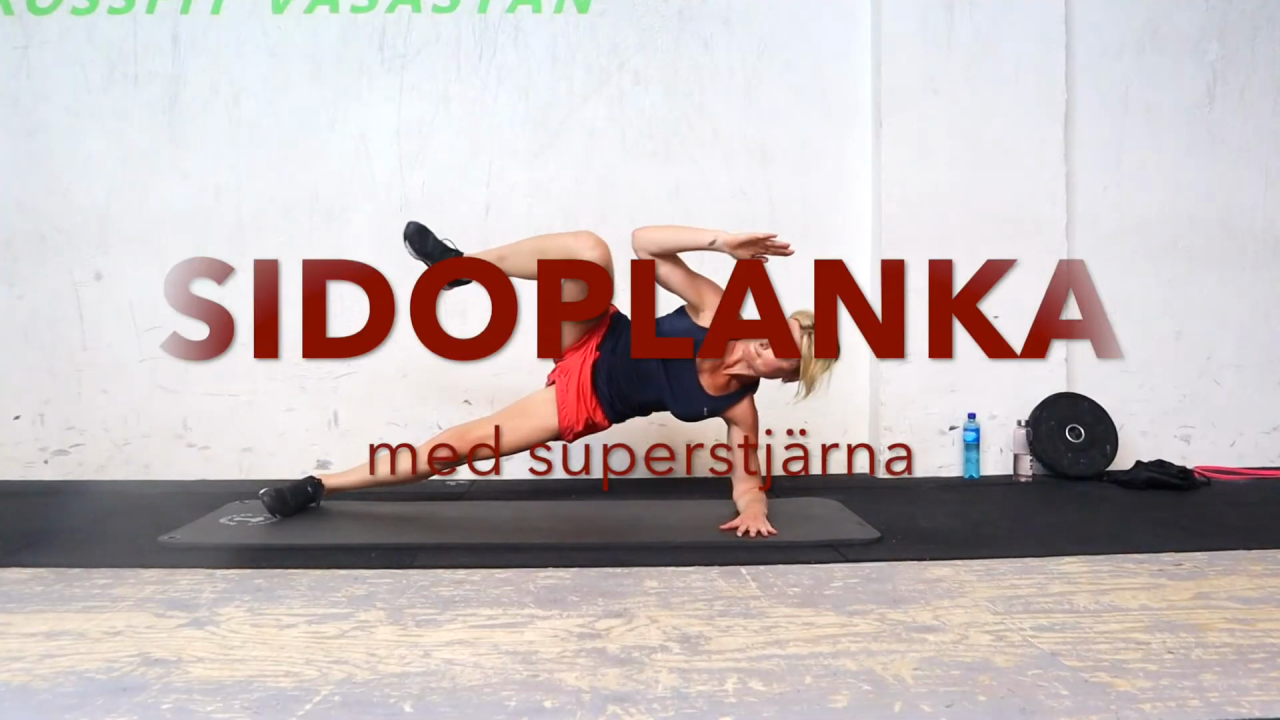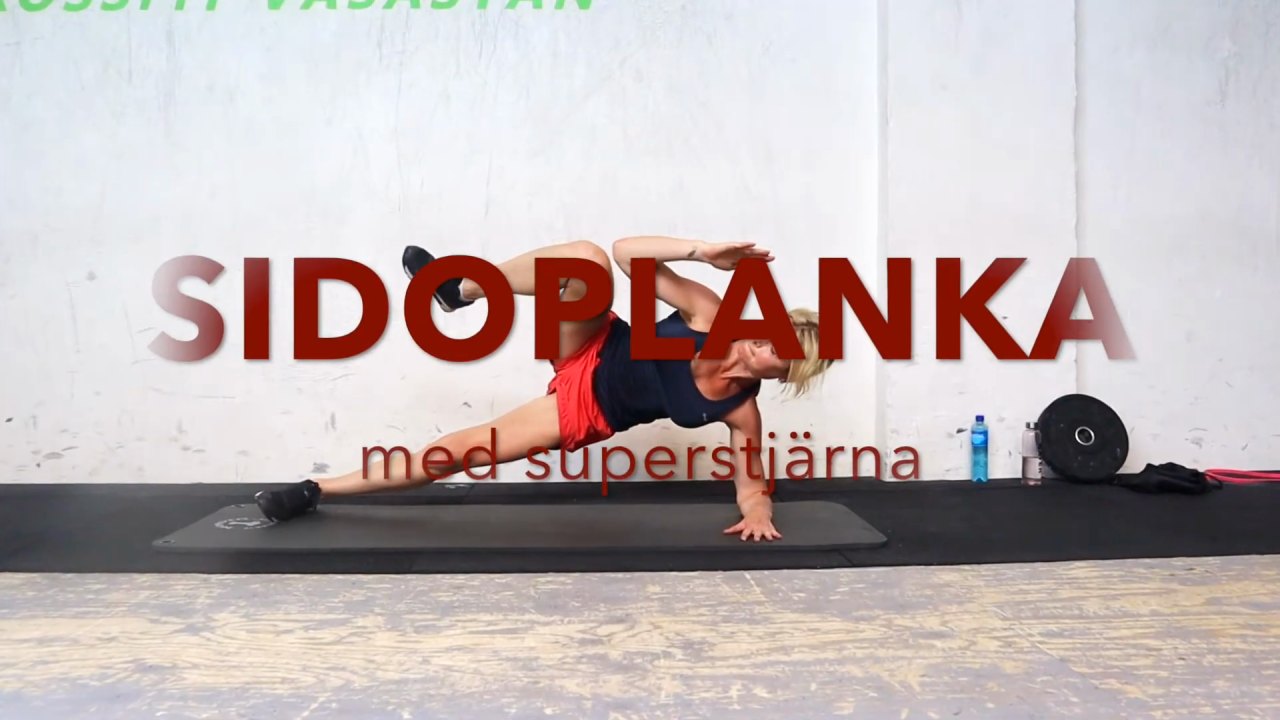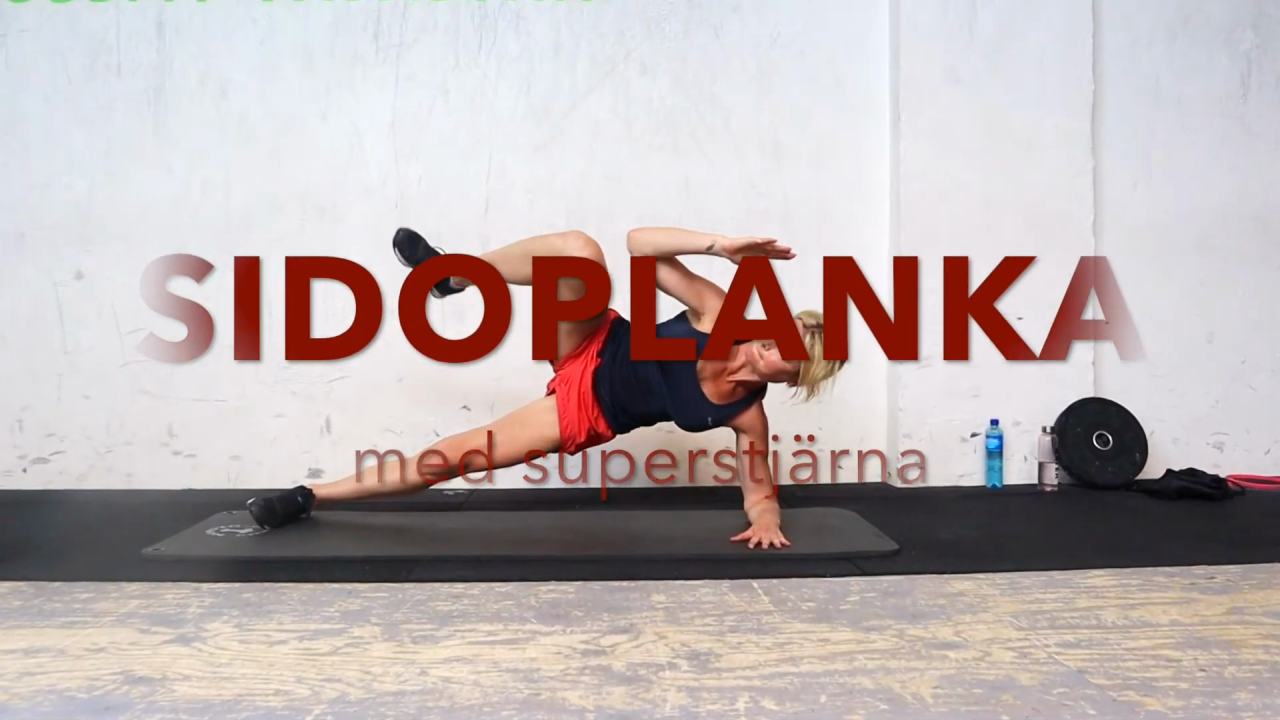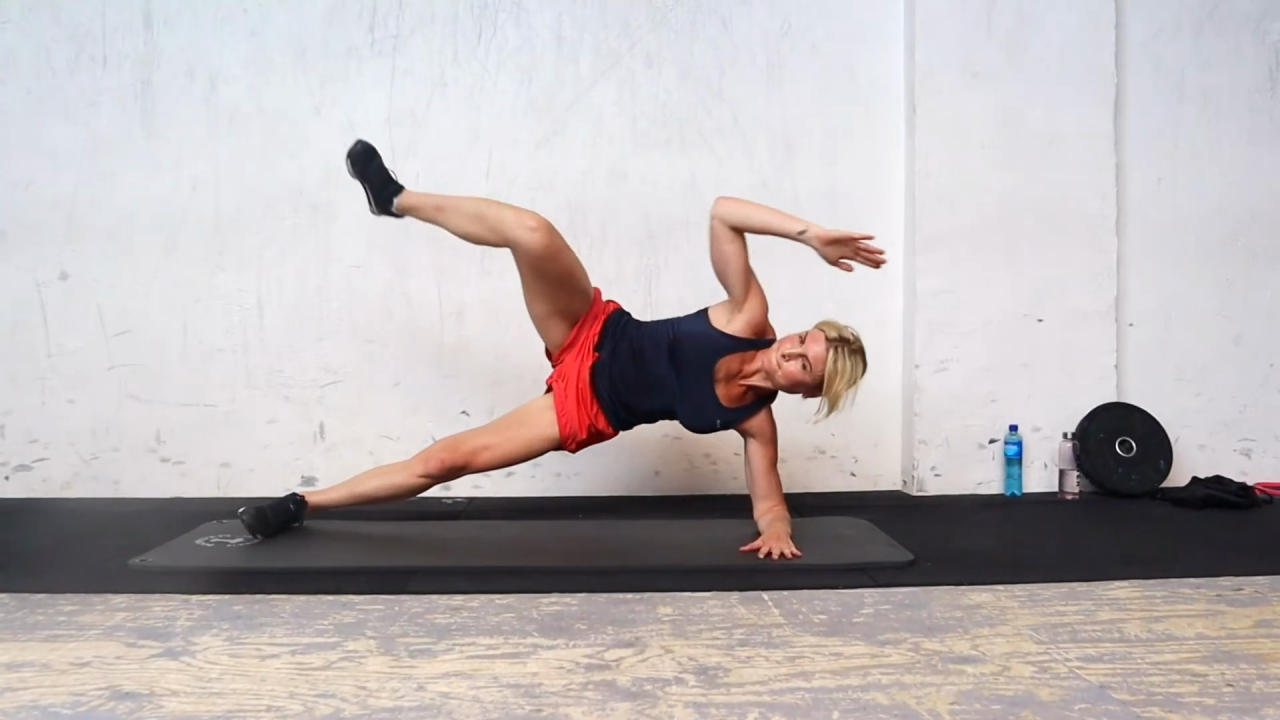
dt=1s
person 1, frame 1
left shoulder: (739, 408)
right shoulder: (719, 310)
left elbow: (747, 478)
right elbow: (644, 242)
left wrist: (753, 510)
right wrist: (723, 241)
left hip: (588, 407)
right hip: (590, 351)
left knee: (461, 444)
right knee: (590, 251)
left ankle: (319, 487)
right ankle: (459, 264)
person 1, frame 2
left shoulder: (741, 412)
right shoulder: (710, 313)
left elbow: (751, 483)
right elbow: (626, 252)
left wrist: (757, 516)
right wrist: (703, 251)
left hip: (588, 416)
right hip: (591, 360)
left knee: (459, 450)
right knee: (588, 259)
left ankle: (315, 490)
right ankle: (462, 288)
person 1, frame 3
left shoulder: (747, 416)
right shoulder: (722, 315)
left elbow: (760, 491)
right elbow: (639, 242)
left wrist: (767, 523)
right wrist: (722, 245)
left hip: (588, 417)
right hip: (593, 356)
left knee: (452, 456)
right knee: (580, 250)
left ankle: (308, 497)
right ankle: (451, 272)
person 1, frame 4
left shoulder: (756, 421)
right shoulder: (751, 319)
left elbow: (769, 497)
right elbow: (723, 212)
left wrist: (777, 533)
right wrist: (810, 233)
left hip: (590, 413)
right hip: (594, 341)
left knee: (447, 459)
right knee: (532, 230)
left ankle: (302, 503)
right ankle: (394, 196)
